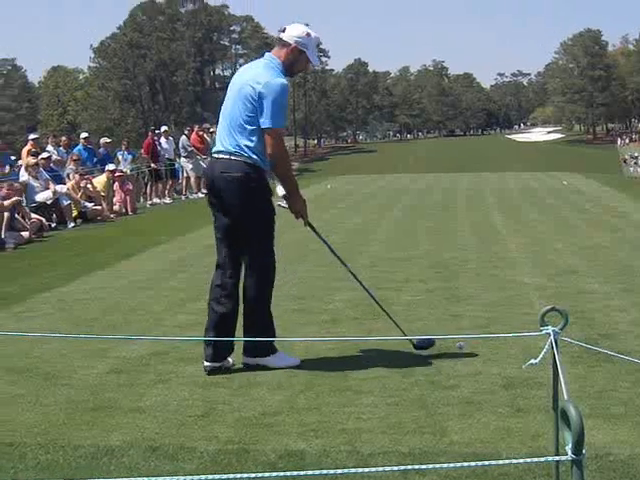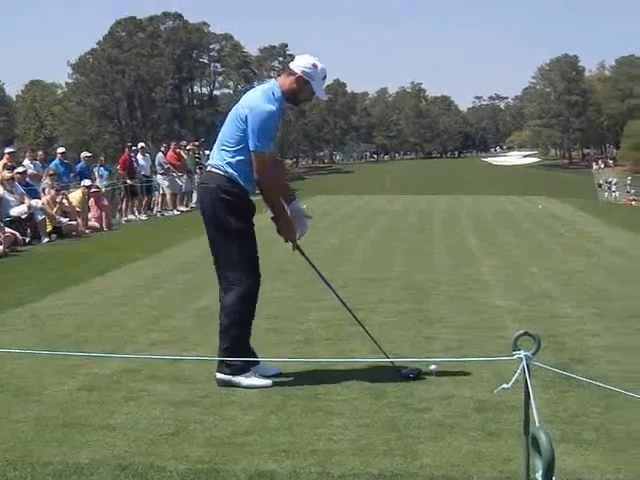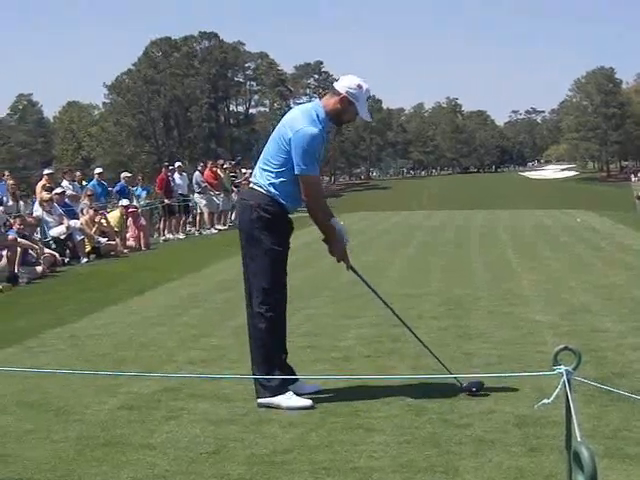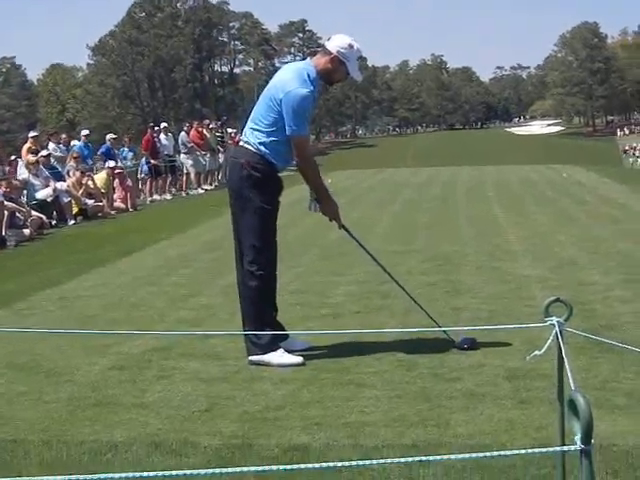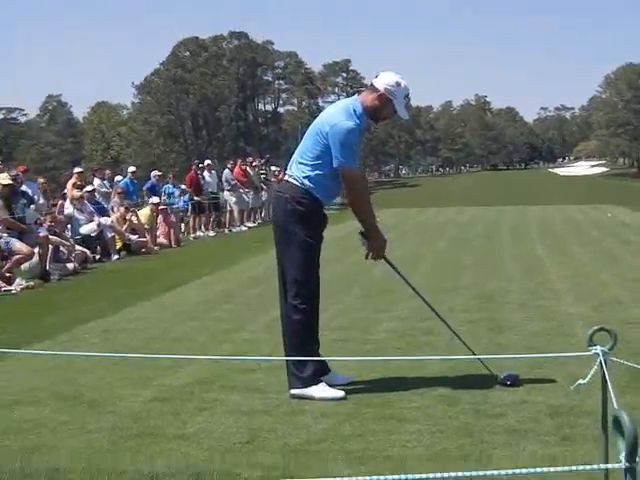
dt=0.5s
person 1, frame 1
left shoulder: (248, 70)
right shoulder: (275, 83)
right elbow: (274, 149)
left wrist: (281, 185)
right wrist: (294, 195)
left hip: (218, 168)
right hip: (243, 176)
left knee: (228, 264)
right knee: (259, 265)
left ankle: (217, 350)
right ankle: (258, 347)
person 1, frame 2
left shoulder: (265, 98)
right shoulder: (266, 107)
left elbow: (273, 163)
right elbow: (261, 172)
left wrist: (293, 204)
right wrist: (281, 218)
left hip: (226, 191)
right hip: (224, 192)
left knee: (241, 279)
right knee: (242, 280)
left ankle: (242, 358)
right ankle: (232, 365)
person 1, frame 3
left shoulder: (309, 115)
right shoulder: (308, 130)
left elbow: (313, 186)
right elbow: (310, 195)
left wrist: (333, 222)
right wrist: (332, 238)
left hip: (268, 211)
right hip: (262, 212)
left knee: (274, 299)
right knee: (266, 300)
left ankle: (280, 374)
right ankle: (270, 388)
person 1, frame 4
left shoulder: (297, 72)
right shoulder: (299, 90)
left elbow: (300, 148)
right elbow: (302, 155)
left wrist: (319, 190)
right wrist: (325, 199)
left hip: (255, 168)
right hip: (252, 171)
left knee: (263, 256)
right knee: (256, 259)
left ankle: (271, 333)
right ankle: (261, 345)
person 1, frame 5
left shoulder: (350, 115)
right shoulder: (345, 124)
left elbow: (358, 180)
right elbow: (352, 188)
left wrist: (373, 228)
right wrist: (373, 234)
left hip: (303, 205)
right hip: (296, 205)
left knee: (306, 291)
right knee: (299, 293)
left ankle: (314, 368)
right ankle: (303, 379)
